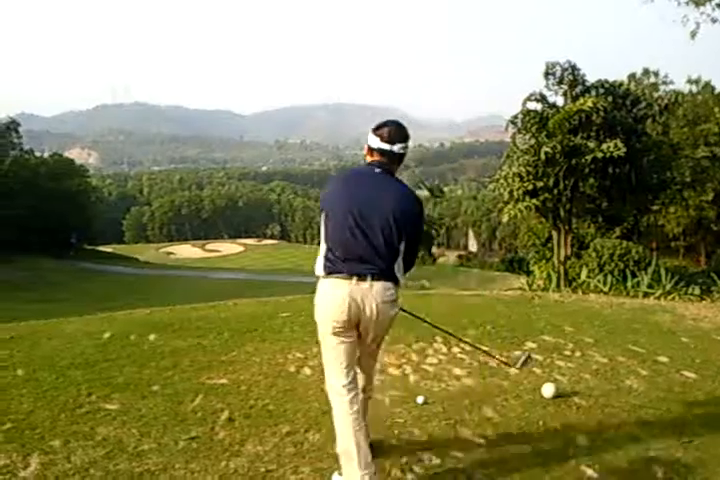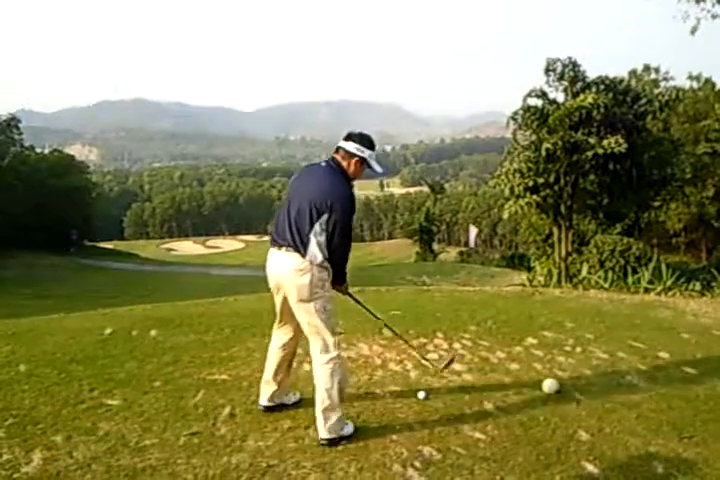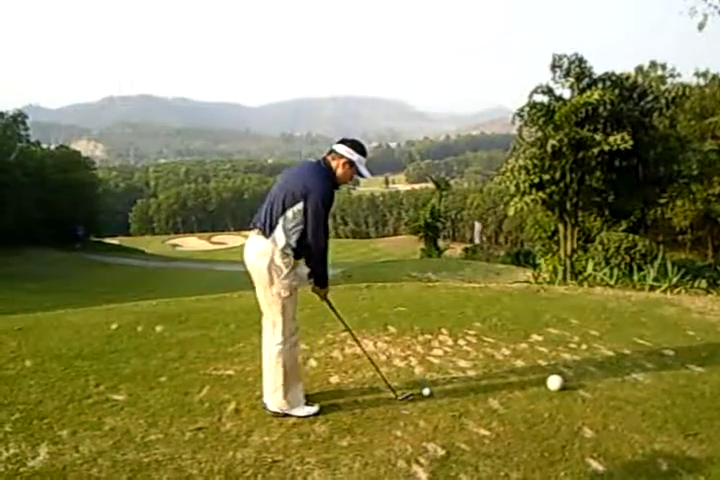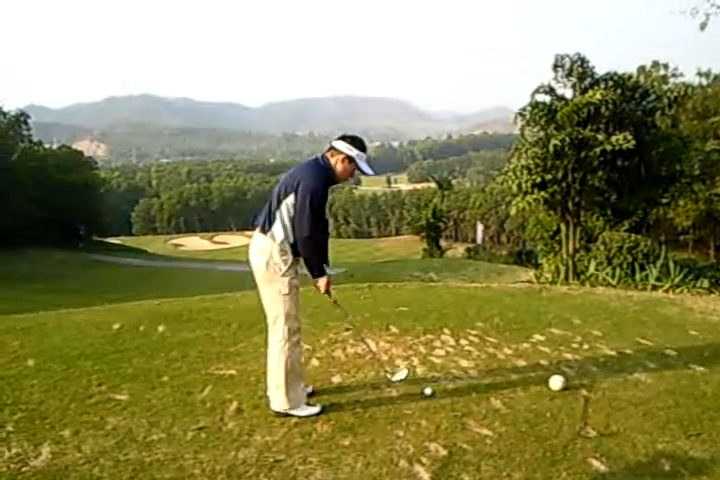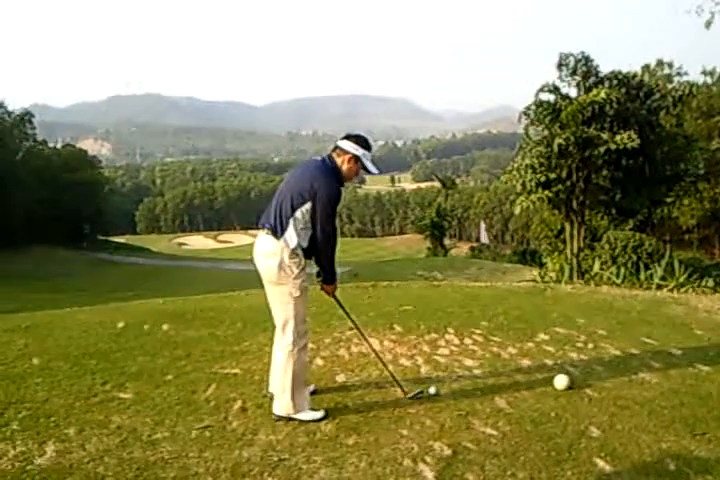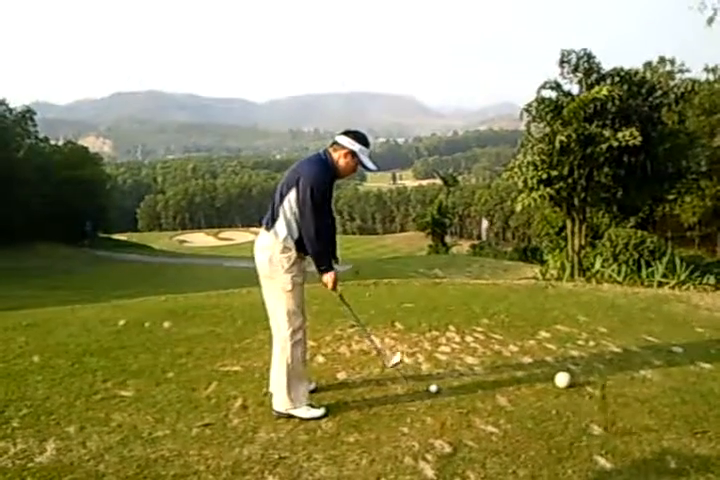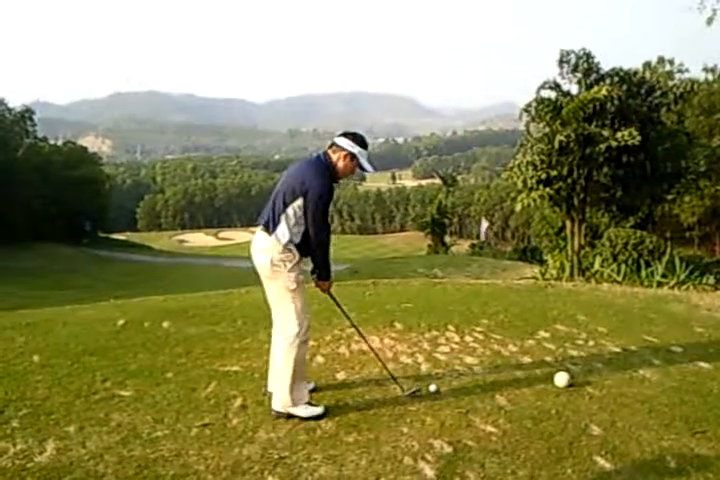
dt=0.7s
person 1, frame 1
left shoulder: (336, 185)
right shoulder: (409, 201)
right elbow: (409, 256)
left hip: (335, 290)
right hip: (380, 293)
left knee: (343, 385)
right knee: (363, 374)
right ankle: (353, 441)
person 1, frame 2
left shoulder: (306, 172)
right shoulder: (341, 194)
right elbow: (339, 243)
left wrist: (329, 272)
right wrist: (339, 279)
left hip: (276, 258)
right hip: (302, 268)
left knee: (285, 330)
right knee: (325, 347)
left ankle: (273, 394)
right ankle: (330, 425)
person 1, frame 3
left shoulder: (305, 170)
right shoulder: (321, 186)
right elbow: (316, 238)
left wrist: (309, 270)
right wrist: (321, 280)
left hip: (259, 247)
right hip: (272, 255)
left knee: (275, 327)
right knee: (283, 331)
left ankle: (274, 392)
right ankle: (283, 400)
person 1, frame 4
left shoulder: (312, 172)
right shoulder: (313, 180)
left elbow: (316, 228)
right elbow: (305, 232)
left wrist: (322, 269)
right wrist: (318, 273)
left hip: (273, 250)
right hip: (274, 254)
left knee: (284, 325)
right knee: (285, 328)
left ankle: (284, 385)
right ankle: (286, 401)
person 1, frame 5
left shoulder: (312, 168)
right shoulder: (327, 184)
right elbow: (325, 235)
left wrist: (324, 271)
right wrist: (329, 277)
left hip: (270, 246)
right hip: (282, 255)
left knee: (287, 325)
right knee: (293, 332)
left ankle: (282, 384)
right ankle: (289, 405)
person 1, frame 6
left shoulder: (321, 172)
right shoulder: (314, 173)
left elbow: (324, 221)
right elbow: (310, 225)
left wrist: (332, 262)
right wrist: (325, 268)
left hip: (288, 251)
right hip: (278, 252)
left knee: (295, 322)
right knee: (289, 328)
left ankle: (286, 382)
right ankle: (288, 401)
person 1, frame 7
left shoulder: (309, 166)
right shoulder: (320, 180)
right elbow: (318, 231)
left wrist: (318, 267)
right wrist: (324, 273)
left hip: (272, 246)
right hip: (279, 253)
left knee: (286, 322)
right knee: (295, 327)
left ankle: (281, 382)
right ankle: (288, 400)
